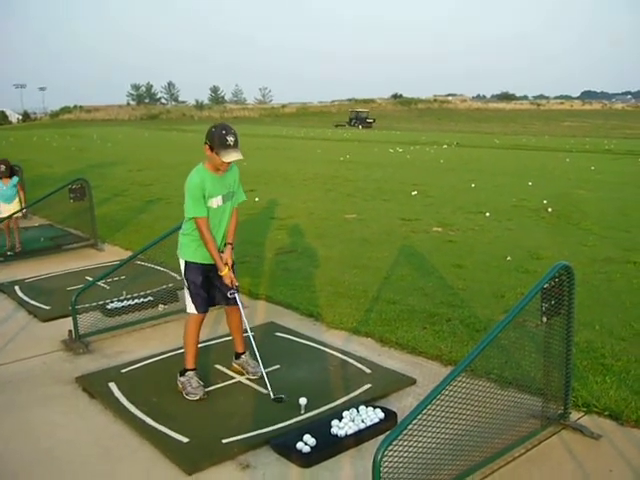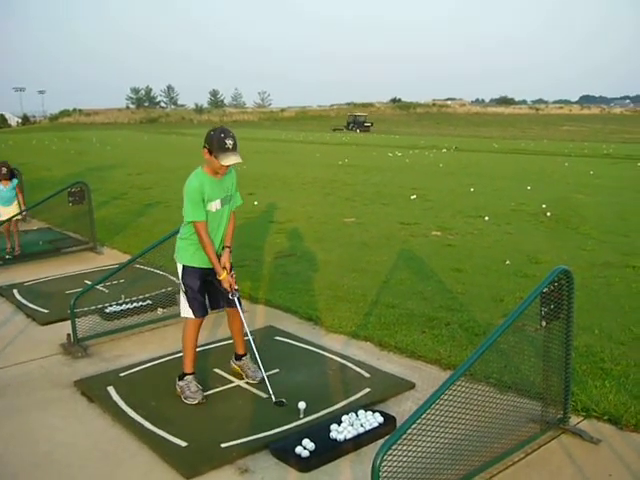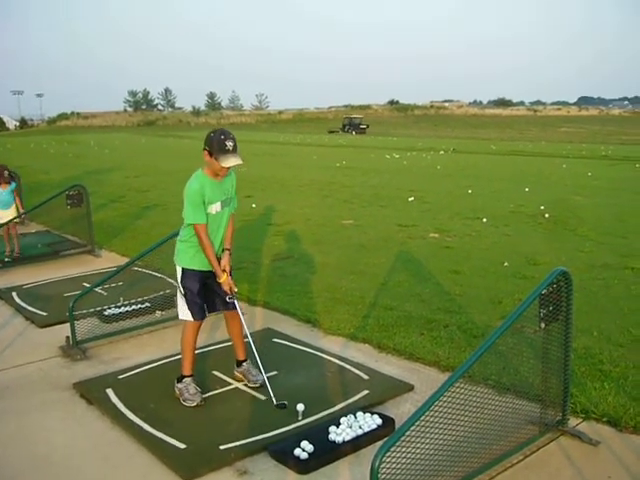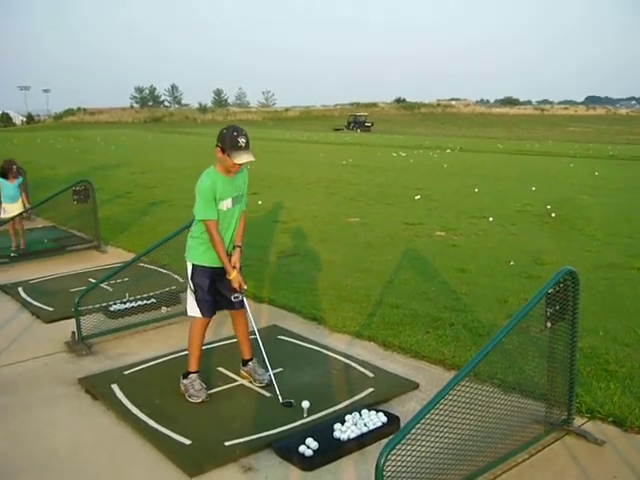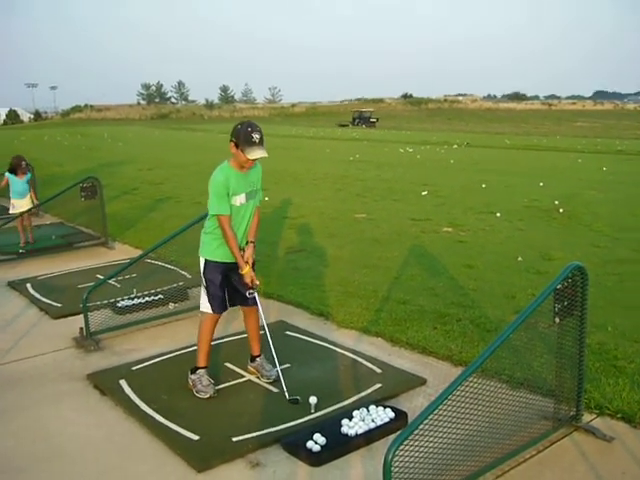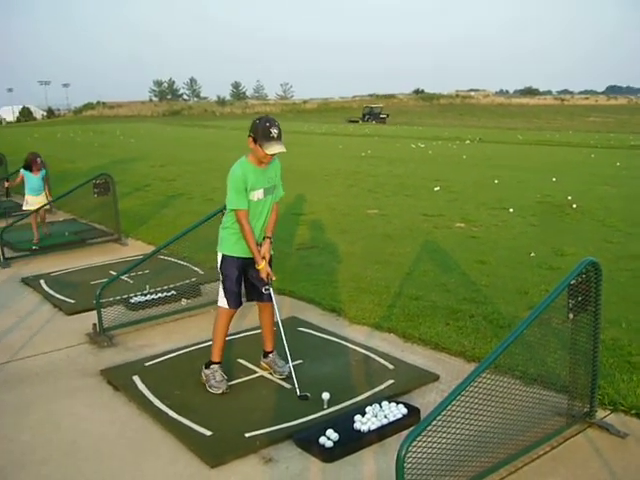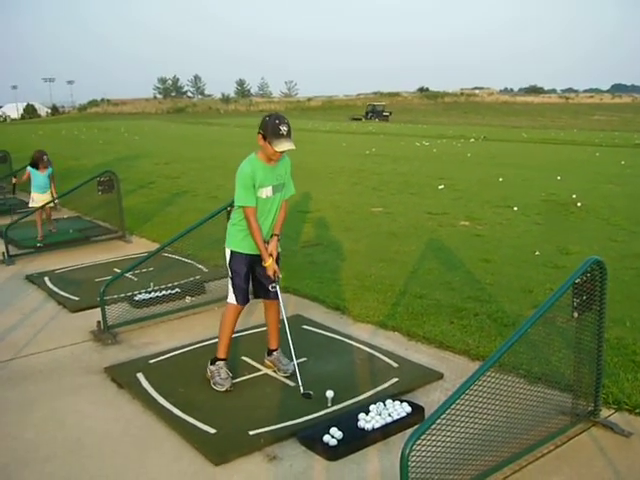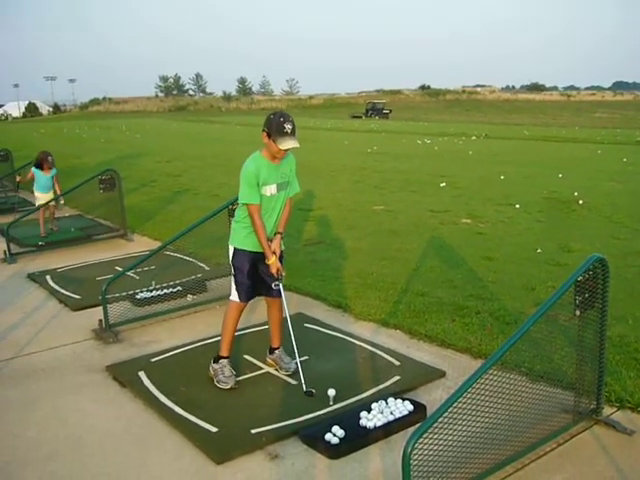
dt=0.1s
person 1, frame 1
left shoulder: (233, 171)
right shoulder: (196, 180)
right elbow: (203, 228)
left wrist: (228, 248)
right wrist: (221, 267)
left hip: (221, 252)
right hip: (195, 255)
left knee: (232, 303)
right knee: (198, 312)
left ankle: (240, 356)
right ankle: (188, 373)
person 1, frame 2
left shoulder: (230, 175)
right shoulder: (195, 184)
right elbow: (201, 232)
left wrist: (227, 251)
right wrist: (220, 272)
left hip: (219, 256)
right hip: (193, 259)
left knee: (233, 306)
right knee: (195, 316)
left ankle: (241, 358)
right ankle: (186, 377)
person 1, frame 3
left shoulder: (230, 177)
right shoulder: (195, 187)
right elbow: (201, 235)
left wrist: (227, 255)
right wrist: (220, 274)
left hip: (218, 258)
right hip: (193, 262)
left knee: (231, 310)
right knee: (194, 319)
left ankle: (242, 364)
right ankle: (185, 380)
person 1, frame 4
left shoulder: (242, 174)
right shoulder: (207, 183)
right elbow: (213, 231)
left wrist: (237, 251)
right wrist: (230, 272)
left hip: (228, 255)
right hip: (204, 258)
left knee: (239, 309)
right knee: (203, 315)
left ankle: (248, 363)
right ankle: (191, 375)
person 1, frame 5
left shoulder: (256, 170)
right shoulder: (220, 178)
right elbow: (225, 226)
left wrist: (250, 247)
right wrist: (242, 265)
left hip: (243, 251)
right hip: (217, 254)
left knee: (251, 305)
right knee: (213, 311)
left ankle: (256, 359)
right ankle: (199, 371)
person 1, frame 6
left shoulder: (275, 165)
right shoulder: (239, 173)
right elbow: (243, 221)
left wrist: (267, 242)
right wrist: (258, 260)
left hip: (260, 247)
right hip: (235, 250)
left knee: (266, 300)
right knee: (229, 306)
left ankle: (269, 355)
right ankle: (212, 366)
person 1, frame 7
left shoulder: (285, 163)
right shoulder: (247, 170)
right elbow: (251, 218)
left wrist: (275, 239)
right wrist: (266, 257)
left hip: (268, 244)
right hip: (242, 246)
left knee: (273, 298)
right knee: (237, 302)
left ankle: (273, 353)
right ankle: (218, 363)
person 1, frame 8
left shoulder: (290, 161)
right shoulder: (252, 168)
right elbow: (254, 215)
left wrist: (279, 237)
right wrist: (269, 255)
left hip: (272, 242)
right hip: (246, 244)
left knee: (275, 296)
right knee: (239, 300)
left ankle: (275, 351)
right ankle: (221, 361)
